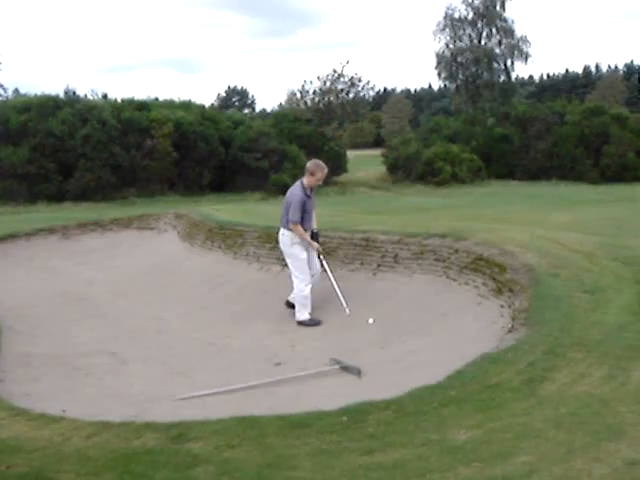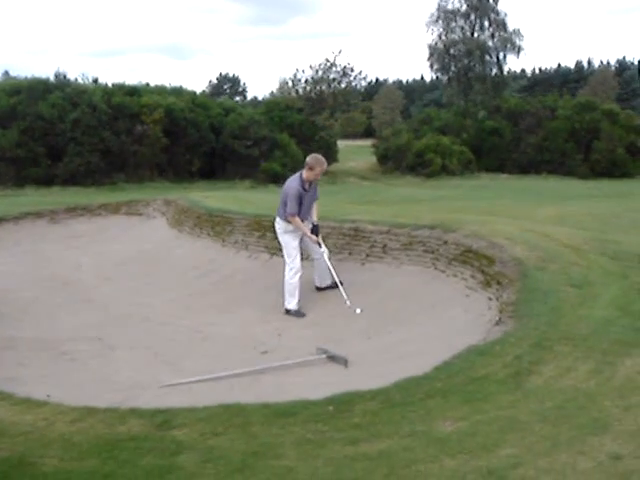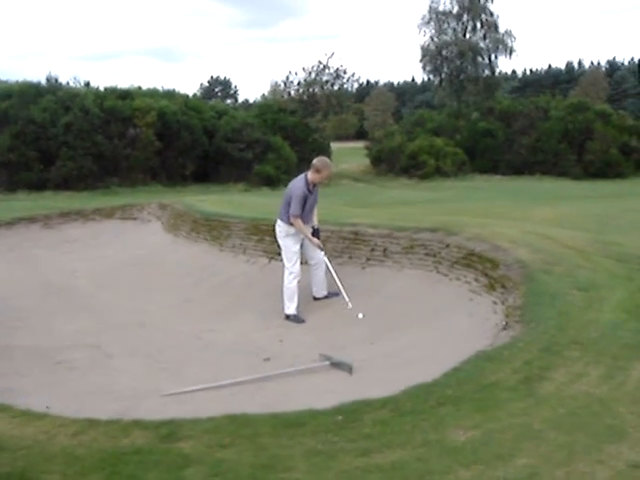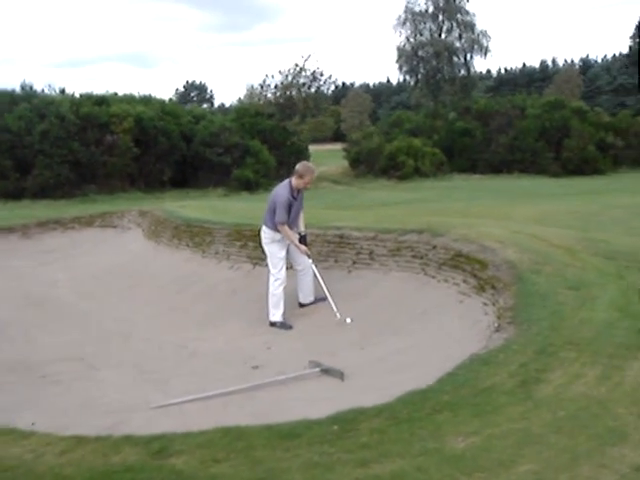
dt=0.5s
person 1, frame 1
left shoulder: (310, 189)
right shoulder: (296, 195)
right elbow: (294, 225)
left wrist: (315, 230)
right wrist: (311, 242)
left hip: (303, 235)
right hip: (291, 238)
left knee: (315, 270)
right knee: (303, 278)
left ankle: (293, 300)
right ankle: (303, 316)
person 1, frame 2
left shoulder: (312, 181)
right shoulder: (293, 187)
left elbow: (314, 201)
right elbow: (291, 217)
left wrist: (314, 223)
right wrist: (308, 235)
left hip: (305, 222)
right hip: (287, 227)
left knee: (320, 253)
right knee: (294, 266)
left ankle: (323, 283)
right ankle: (290, 305)
person 1, frame 3
left shoulder: (314, 183)
right shoulder: (299, 189)
right elbow: (294, 218)
left wrist: (315, 226)
right wrist: (311, 238)
left hip: (304, 226)
right hip: (288, 230)
left knee: (318, 260)
right knee: (293, 270)
left ankle: (320, 293)
right ankle: (290, 311)
person 1, frame 4
left shoulder: (299, 189)
right shoulder: (282, 195)
right elbow: (281, 226)
left wrist: (302, 233)
right wrist: (298, 245)
left hip: (289, 232)
right hip: (273, 236)
left knee: (305, 265)
right knee: (279, 276)
left ankle: (306, 299)
right ankle: (275, 317)
